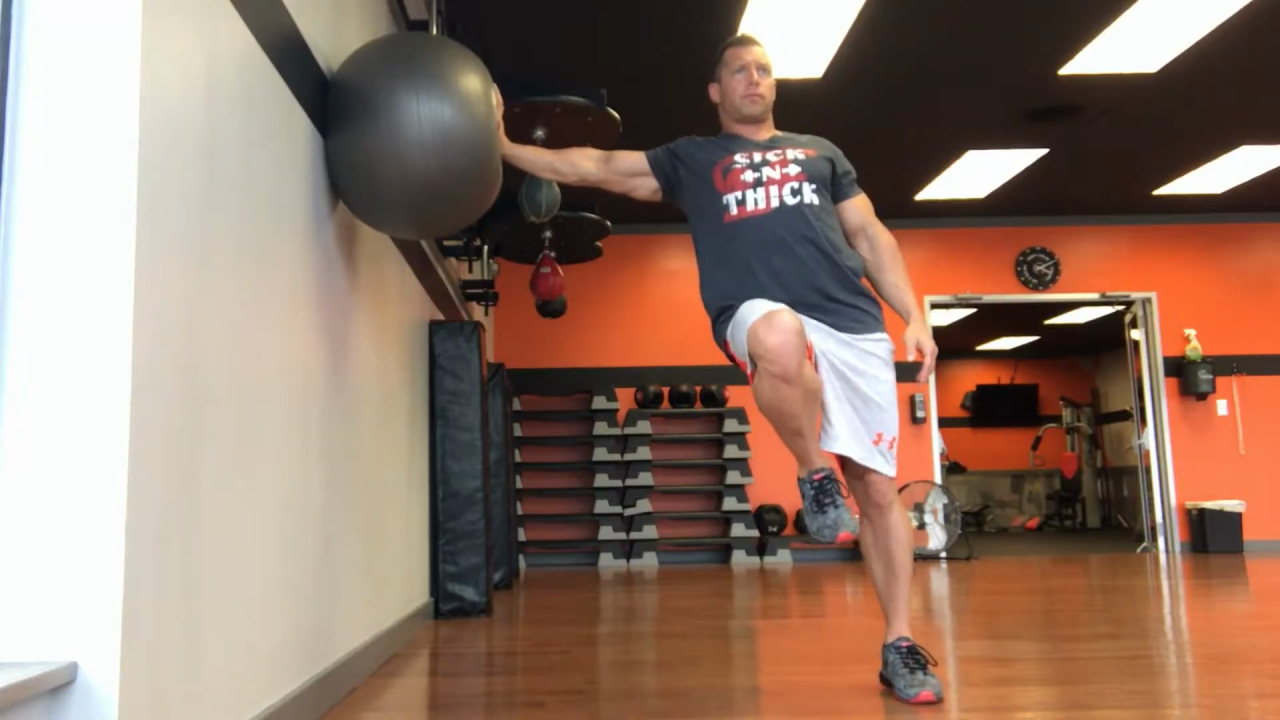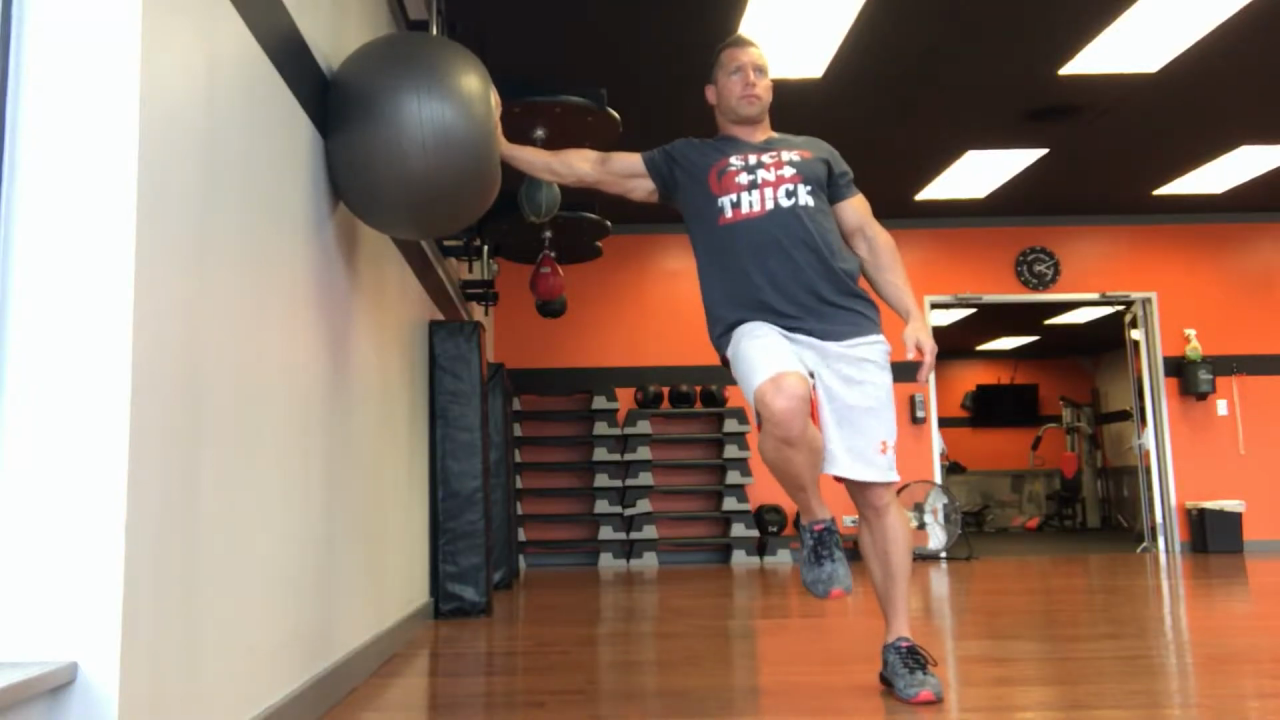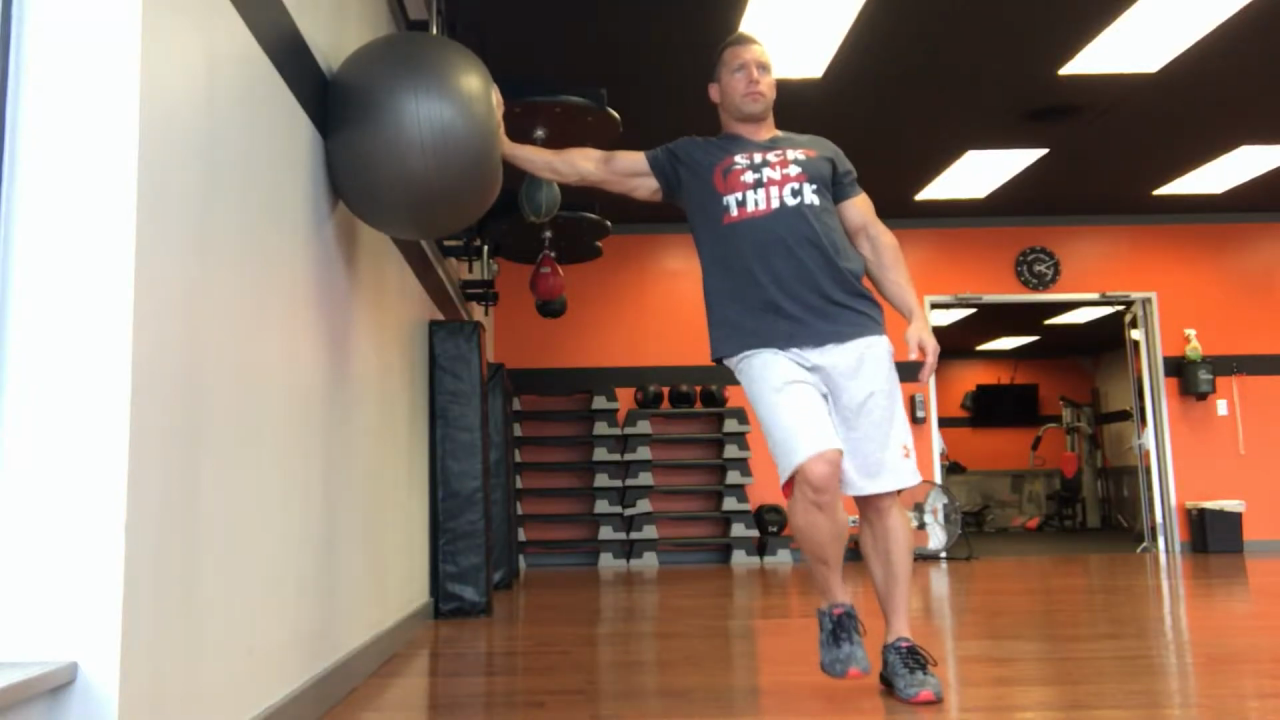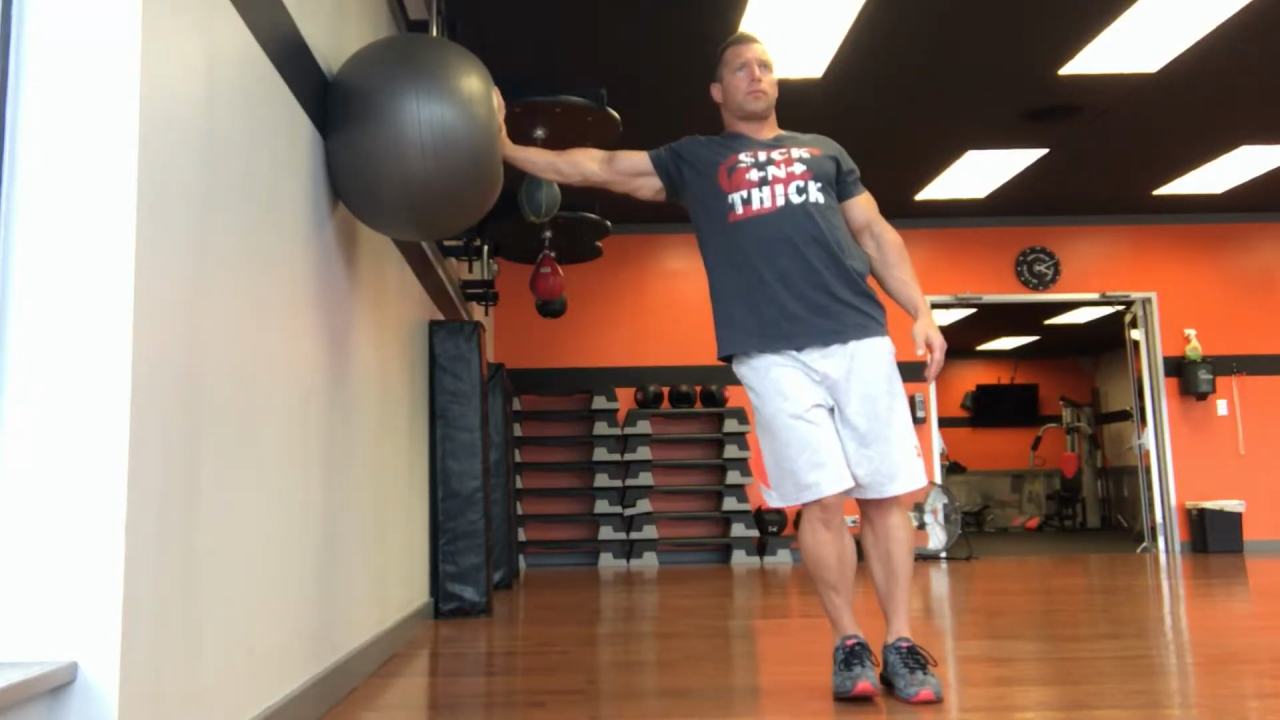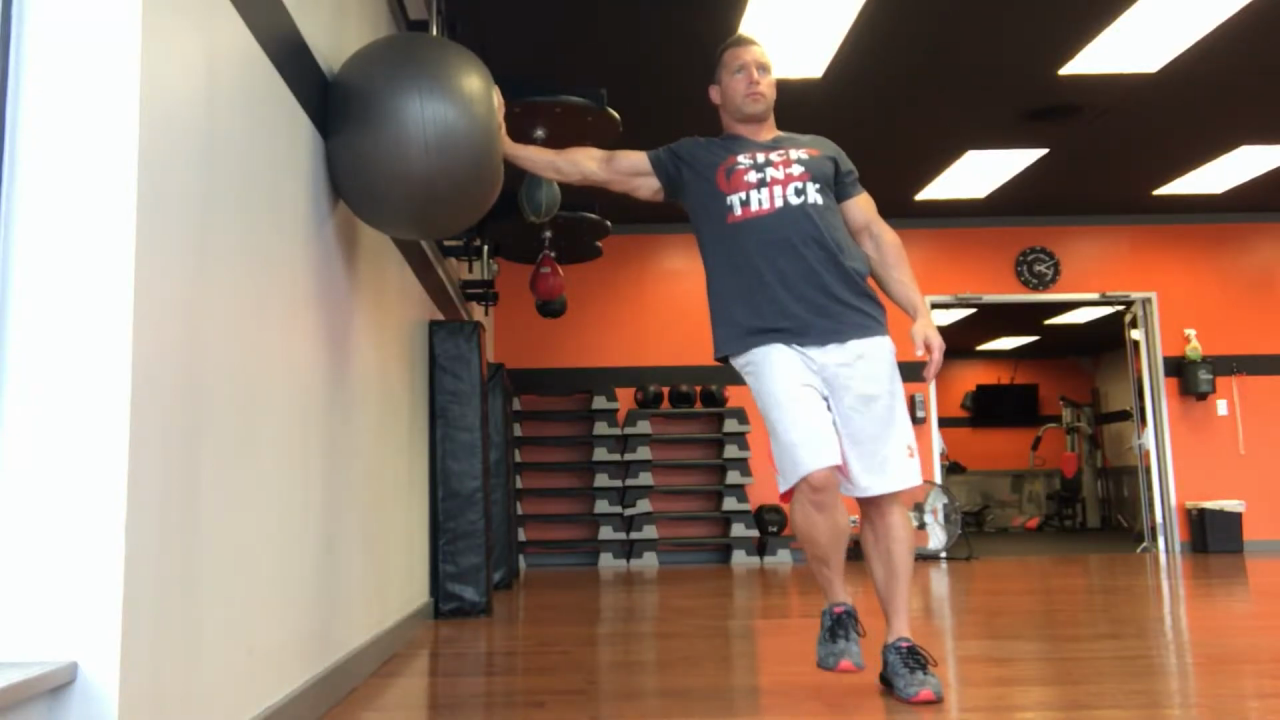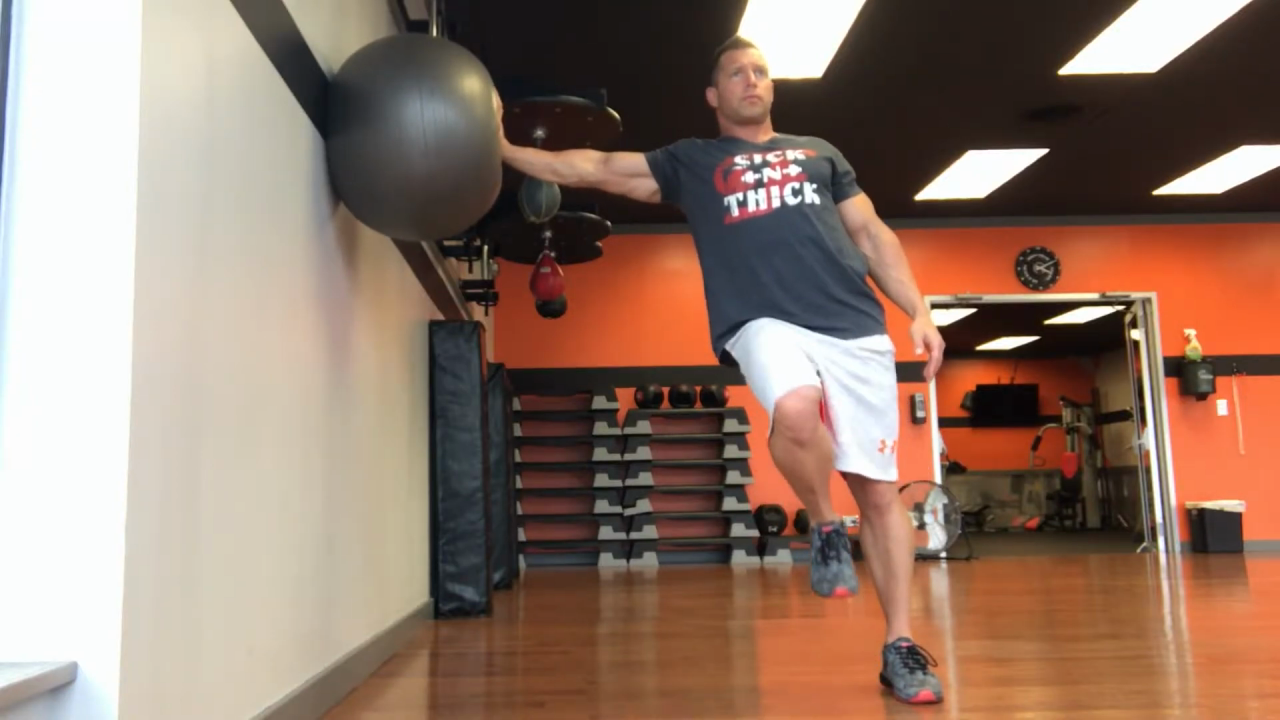
dt=0.5s
person 1, frame 1
left shoulder: (820, 150)
right shoulder: (691, 158)
left elbow: (870, 236)
right elbow: (595, 166)
left wrist: (914, 317)
right wrist: (504, 147)
left hip: (856, 327)
right hip: (761, 320)
left knee: (879, 487)
right knee: (780, 335)
left ankle: (900, 647)
right ankle: (815, 479)
person 1, frame 2
left shoulder: (817, 153)
right shoulder: (686, 161)
left elbow: (868, 237)
right elbow: (592, 168)
left wrist: (913, 316)
right wrist: (501, 147)
left hip: (851, 332)
right hip: (760, 329)
left knee: (877, 491)
right knee: (783, 406)
left ankle: (899, 645)
right ankle: (817, 525)
person 1, frame 3
left shoulder: (821, 151)
right shoulder: (691, 160)
left elbow: (871, 236)
right elbow: (595, 167)
left wrist: (915, 316)
right wrist: (503, 147)
left hip: (857, 338)
right hip: (767, 347)
left knee: (881, 492)
right knee: (816, 474)
left ankle: (900, 647)
right ankle: (836, 612)
person 1, frame 4
left shoulder: (824, 150)
right shoulder: (695, 159)
left elbow: (875, 235)
right elbow: (601, 168)
left wrist: (921, 313)
right wrist: (506, 149)
left hip: (860, 339)
right hip: (772, 352)
left knee: (885, 495)
right knee: (824, 500)
left ankle: (901, 646)
right ankle: (849, 644)
person 1, frame 5
left shoulder: (822, 151)
right shoulder: (693, 160)
left elbow: (874, 235)
right elbow: (599, 166)
left wrist: (919, 314)
right wrist: (506, 147)
left hip: (860, 336)
right hip: (770, 342)
left knee: (884, 491)
right knee: (815, 476)
left ankle: (901, 646)
right ankle: (837, 610)
person 1, frame 6
left shoulder: (819, 152)
right shoulder: (690, 162)
left elbow: (870, 234)
right elbow: (595, 168)
left wrist: (918, 312)
right wrist: (504, 149)
left hip: (857, 328)
right hip: (764, 325)
left knee: (879, 487)
right knee: (795, 410)
left ankle: (900, 645)
right ankle: (825, 528)
